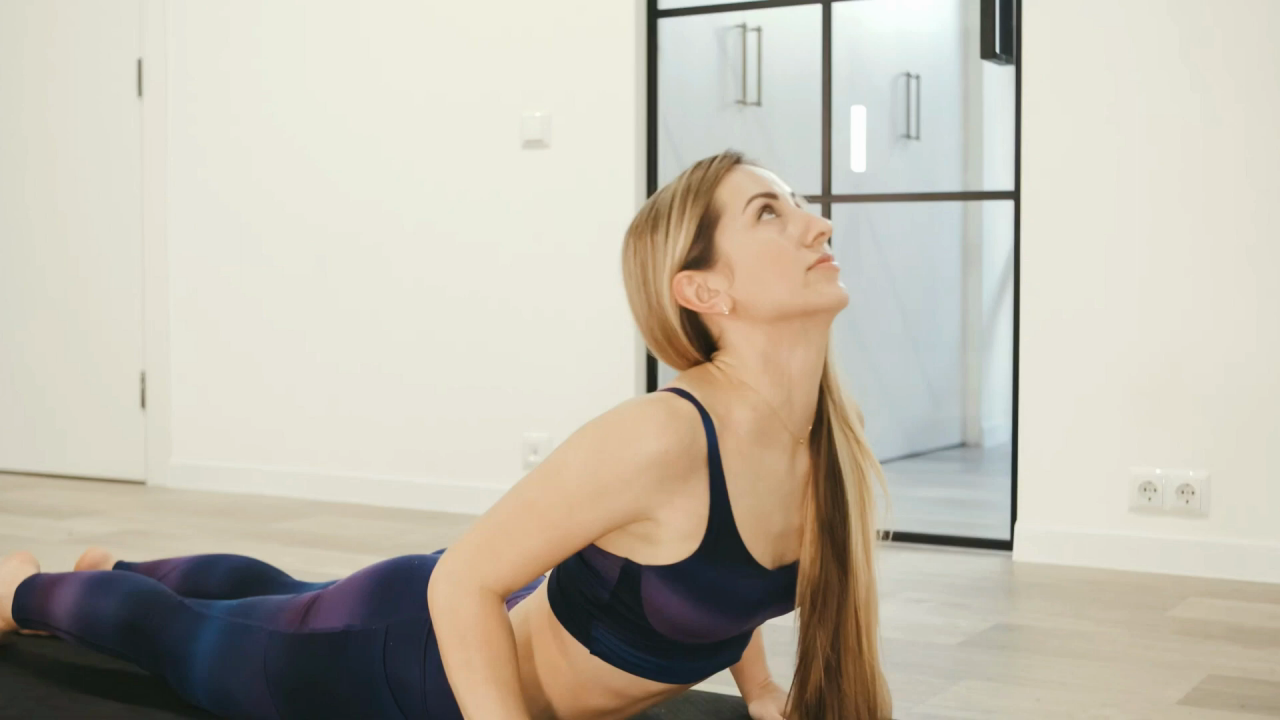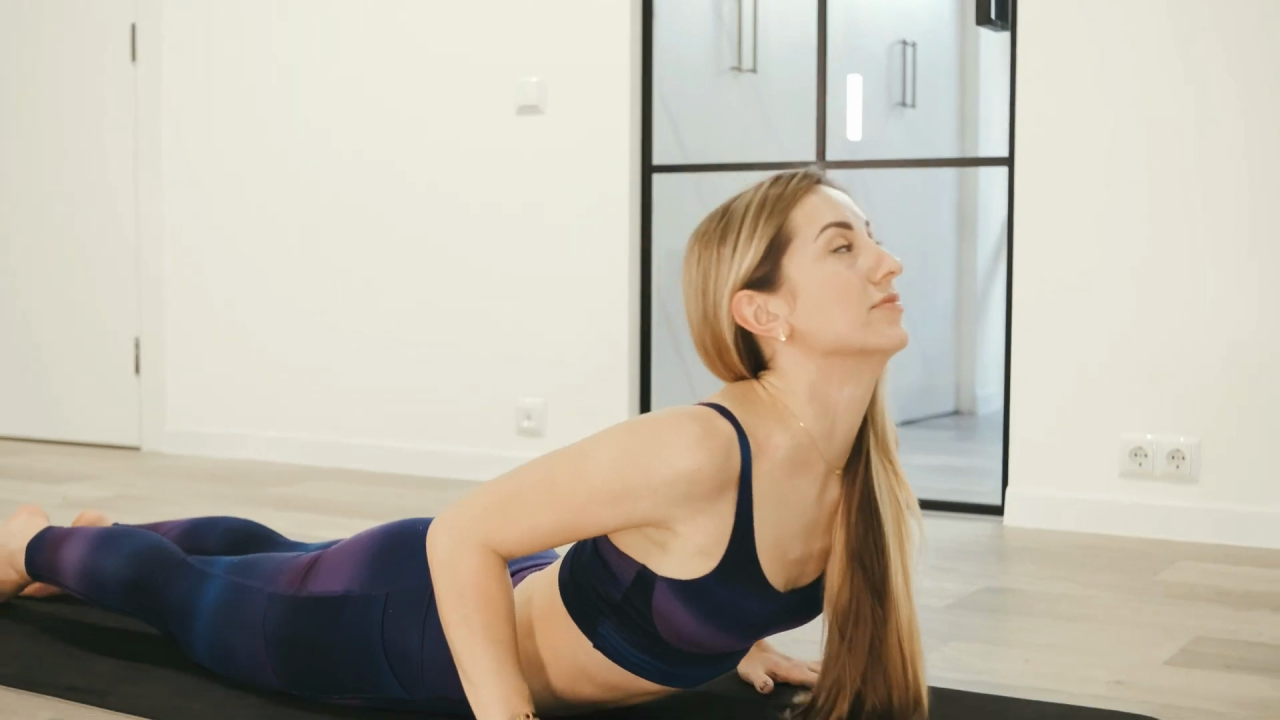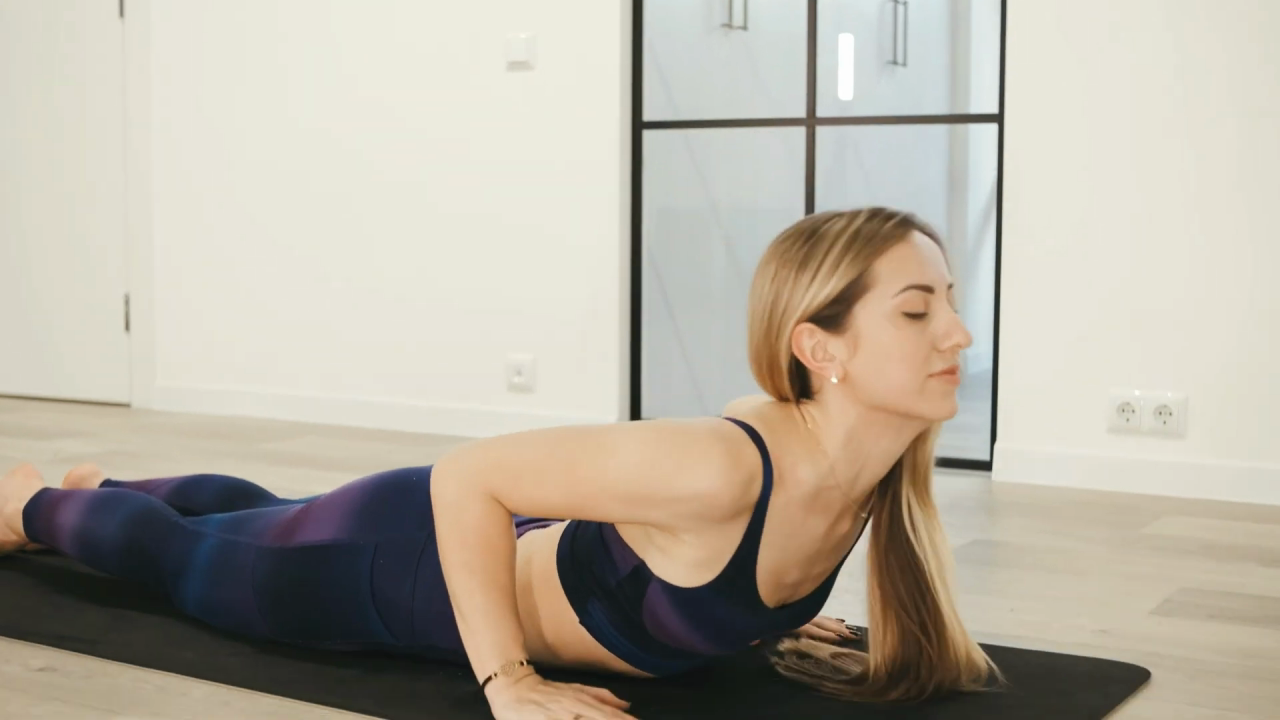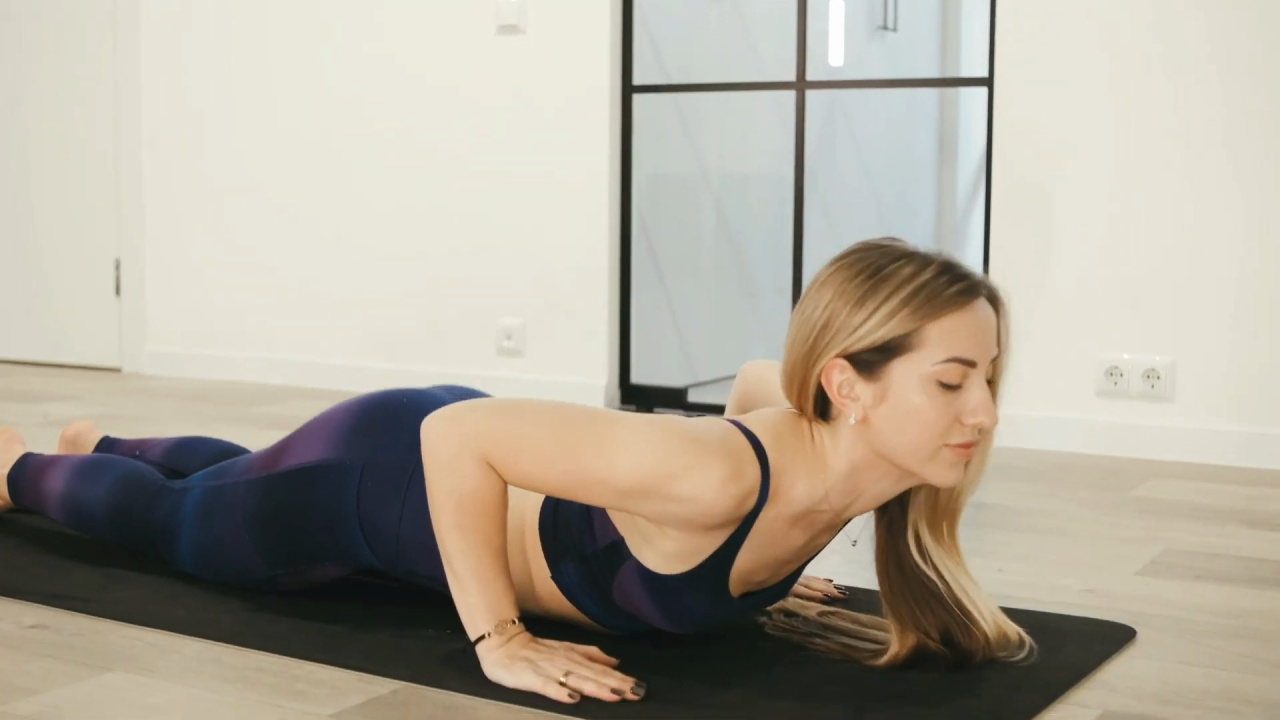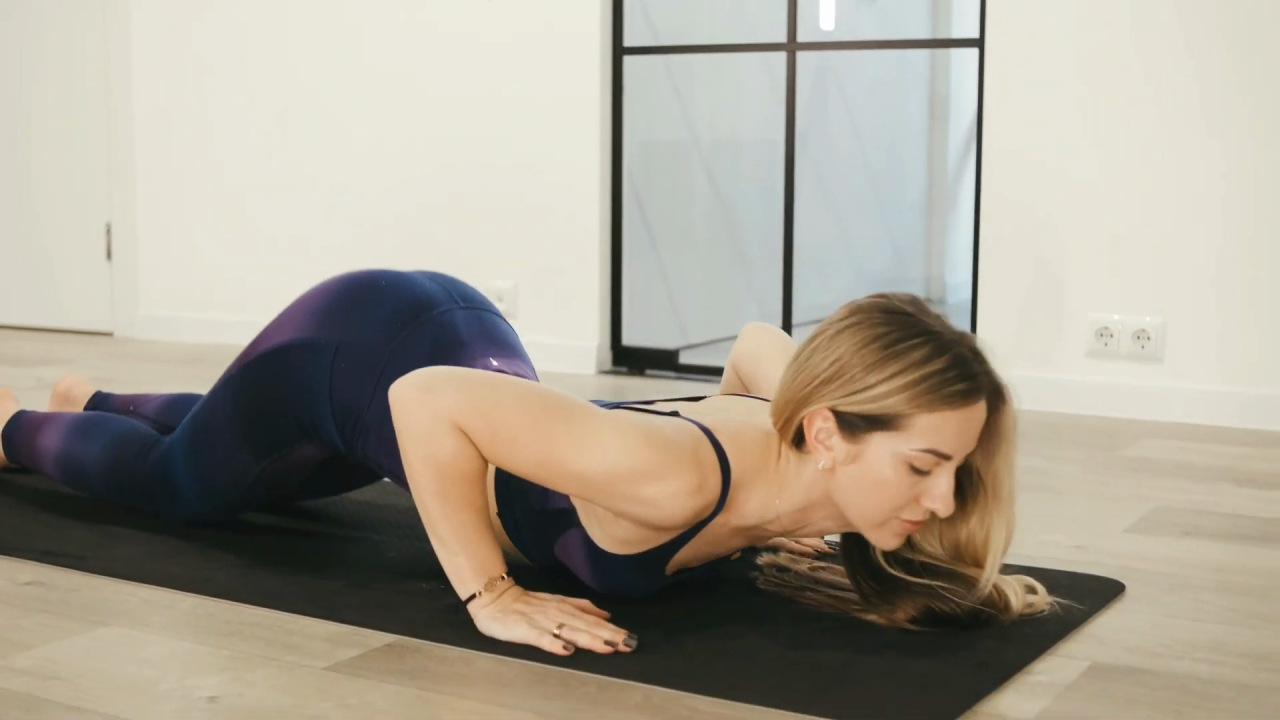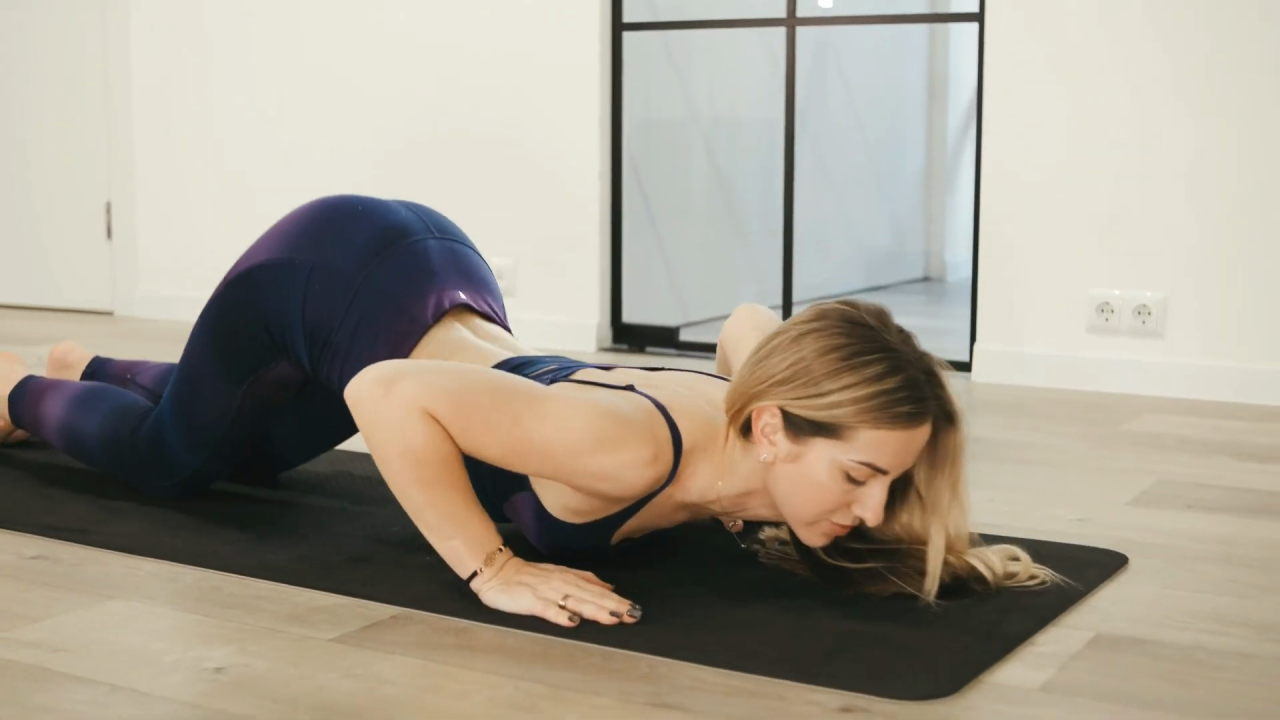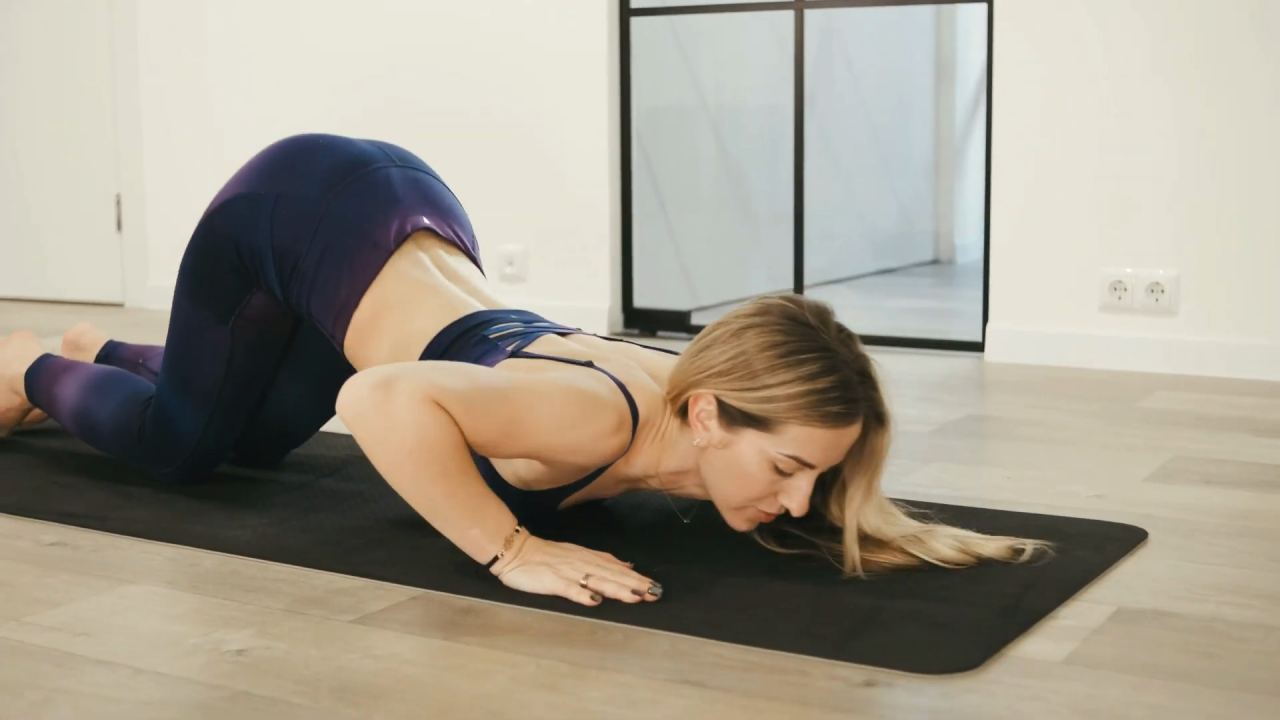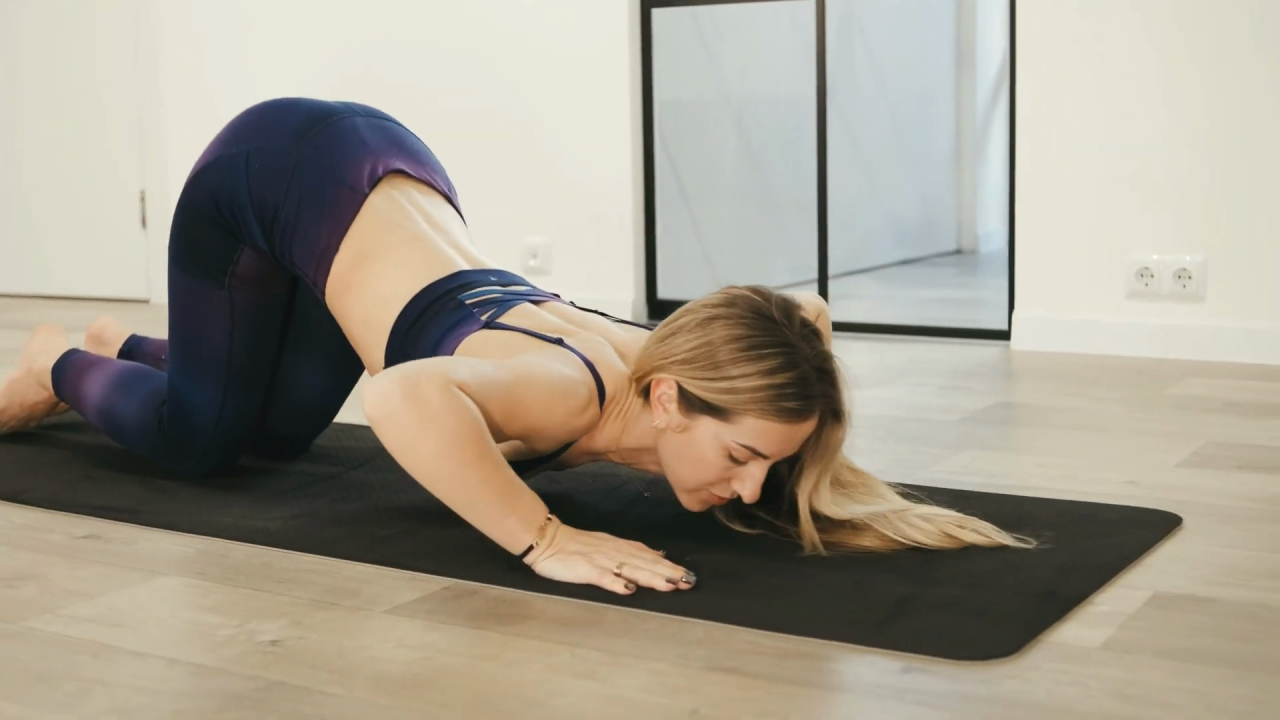
dt=0.3s
person 1, frame 1
left shoulder: (825, 434)
right shoulder: (658, 439)
right elbow: (463, 588)
left hip: (512, 618)
left knee: (285, 595)
right knee: (183, 639)
left ankle: (114, 571)
person 1, frame 2
left shoulder: (853, 448)
right shoulder: (694, 452)
right elbow: (463, 536)
left wrist: (753, 645)
left hip: (522, 596)
right hip: (408, 621)
left knee: (283, 561)
right knee: (189, 598)
left ankle: (109, 531)
person 1, frame 3
left shoulder: (864, 452)
right shoulder: (717, 470)
right elbow: (466, 479)
left wrist: (766, 611)
left hip: (520, 558)
right hip: (399, 569)
left knee: (265, 514)
right knee: (183, 559)
left ankle: (108, 483)
person 1, frame 4
left shoulder: (861, 452)
right shoulder: (714, 477)
left elbow: (758, 377)
right elbow: (460, 438)
left wrist: (759, 574)
right wrist: (501, 640)
left hip: (482, 487)
right hip: (388, 475)
left knee: (240, 480)
right knee: (173, 524)
left ankle: (100, 442)
person 1, frame 5
left shoulder: (796, 446)
right shoulder: (682, 476)
left elbow: (756, 340)
right elbow: (427, 400)
right wrist: (492, 595)
left hip: (448, 335)
right hip: (352, 358)
left knee: (250, 479)
right knee: (172, 485)
left ankle: (92, 399)
person 1, frame 6
left shoulder: (758, 406)
right shoulder: (638, 450)
left elbow: (748, 321)
right elbow: (383, 393)
left wrist: (755, 502)
right wrist: (493, 571)
left hip: (426, 271)
right hip: (325, 274)
left knee: (249, 458)
right knee: (168, 458)
left ankle: (92, 368)
person 1, frame 7
left shoulder: (697, 399)
right shoulder: (600, 423)
left elbow: (761, 316)
right elbow: (379, 399)
left wrist: (792, 473)
right wrist: (511, 552)
left hip: (391, 211)
right hip: (289, 211)
left knee: (259, 440)
right knee: (180, 444)
left ankle: (103, 351)
person 1, frame 8
left shoulder: (677, 375)
right shoulder: (567, 394)
left elbow: (801, 310)
right elbow: (404, 397)
left wrist: (814, 477)
right wrist: (544, 540)
left hip: (375, 169)
right hip: (272, 170)
left knee: (279, 432)
right knee: (199, 438)
left ankle: (124, 346)
